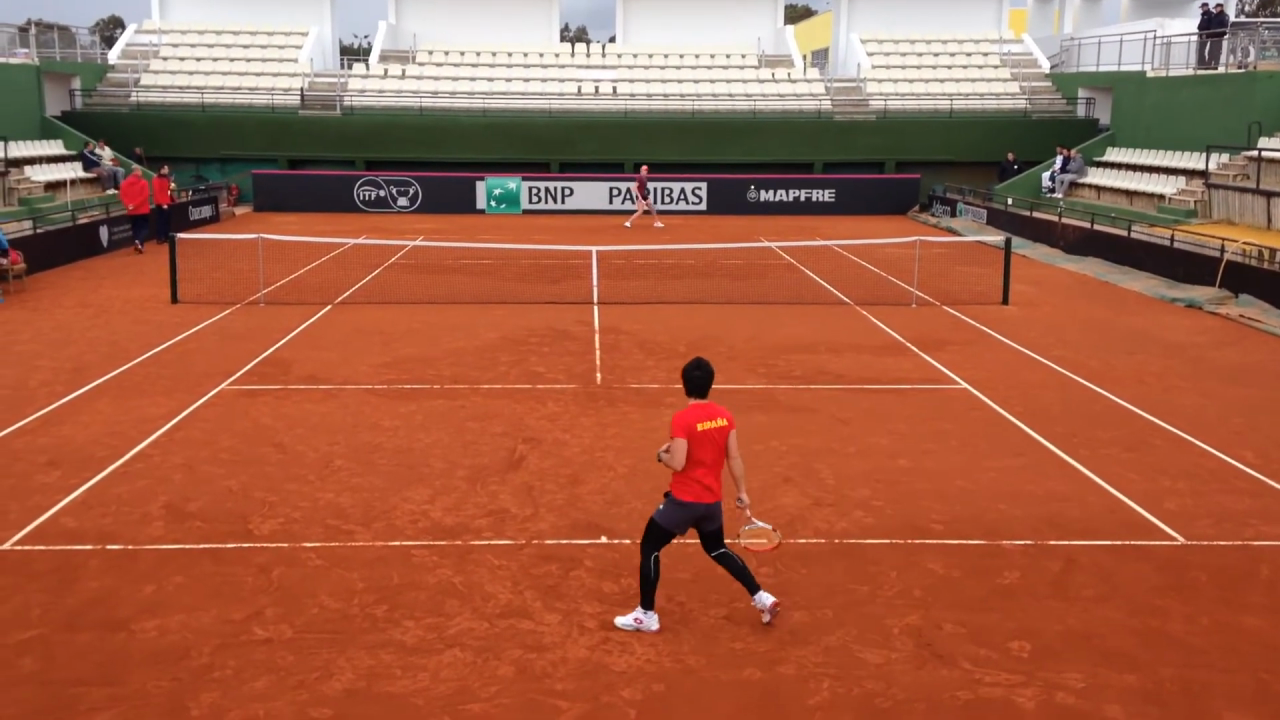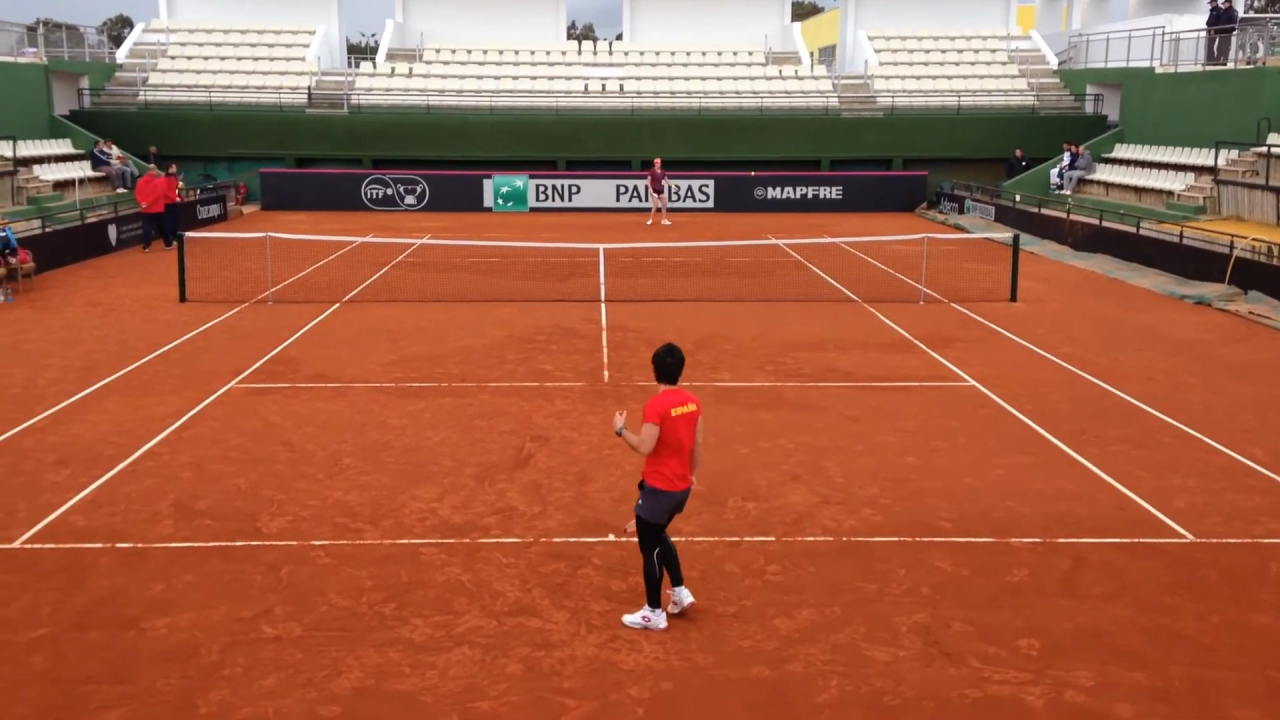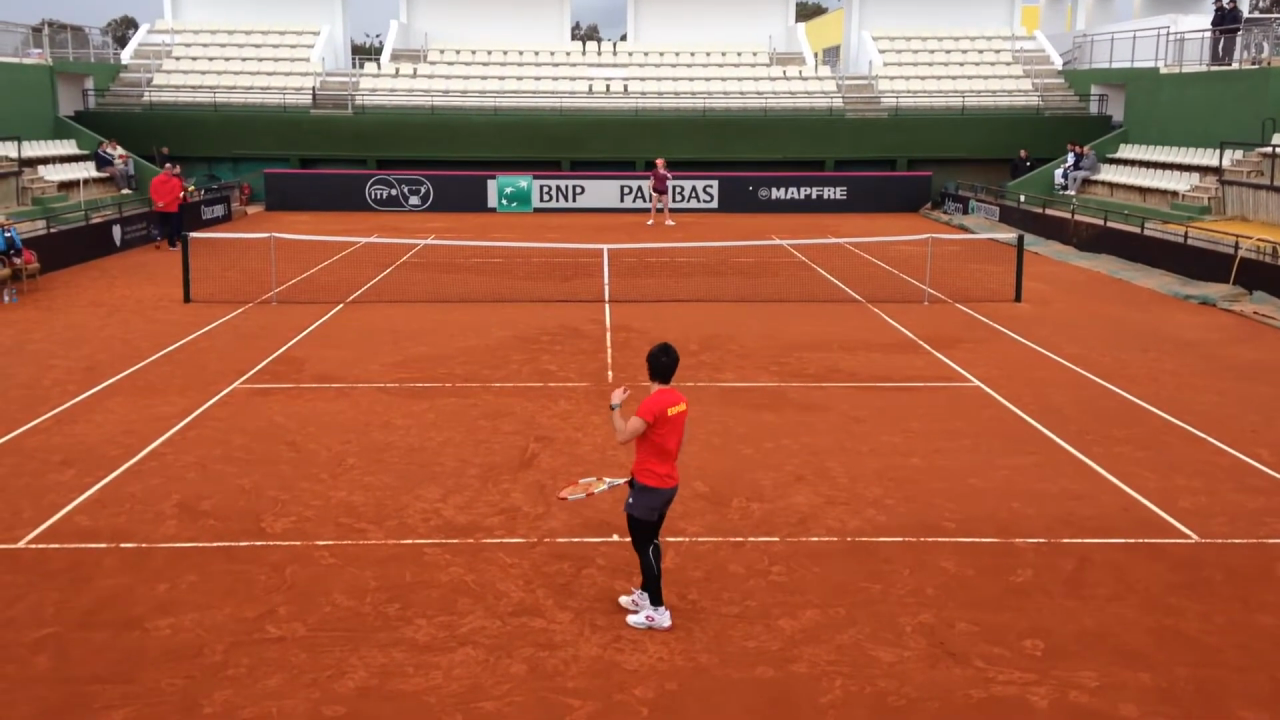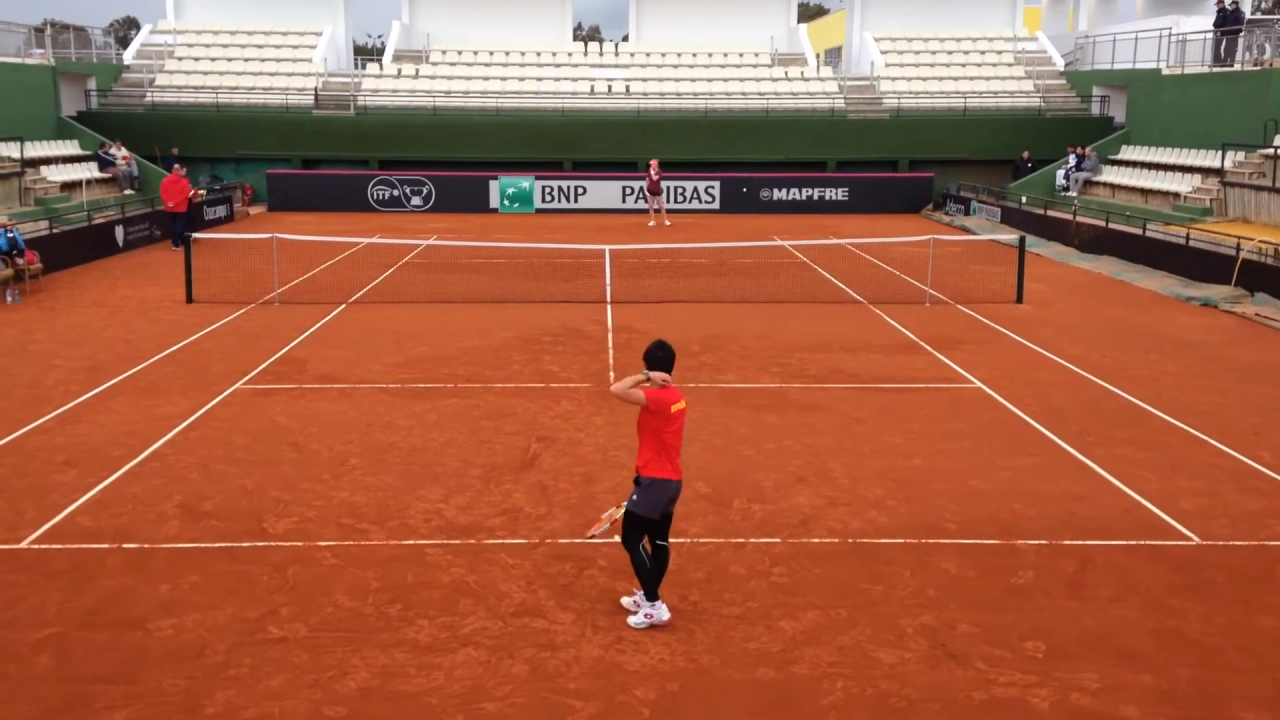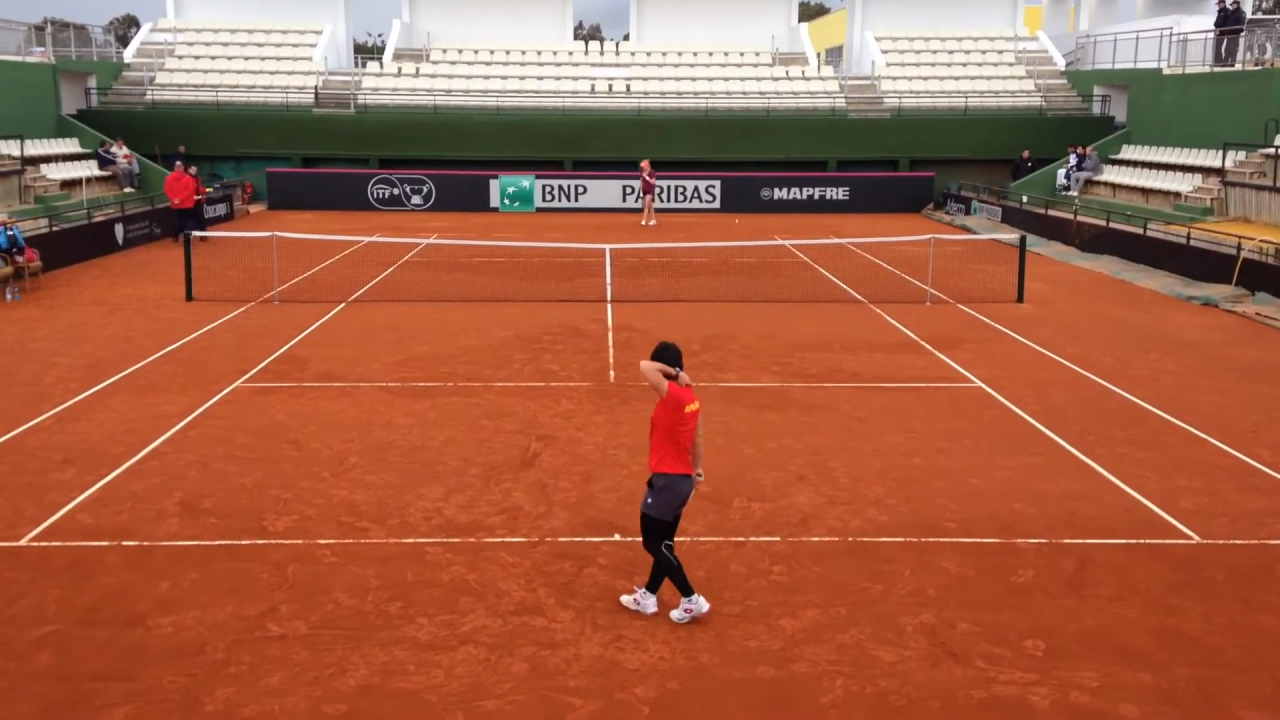
dt=0.3s
person 1, frame 1
left shoulder: (682, 419)
right shoulder: (724, 416)
left elbow: (678, 464)
right elbow: (734, 457)
left wrist: (662, 455)
right wrist: (742, 491)
left hip: (683, 500)
right hip: (712, 501)
left knee: (649, 549)
right knee: (717, 550)
left ankle: (647, 615)
right ankle: (762, 598)
person 1, frame 2
left shoulder: (656, 405)
right shoulder: (693, 402)
left elbow: (645, 447)
right elbow: (697, 445)
left wrist: (620, 429)
left hip: (658, 488)
right hip: (682, 486)
left knee: (650, 548)
right knee: (660, 538)
left ankle: (654, 613)
right ankle: (681, 593)
person 1, frame 3
left shoulder: (651, 404)
right shoulder: (680, 400)
left elbow: (622, 436)
left wrist: (615, 406)
left hip: (648, 485)
right hip: (669, 483)
left knee: (643, 546)
right knee: (650, 540)
left ankle: (658, 612)
right ankle: (645, 596)
person 1, frame 4
left shoulder: (656, 398)
right shoulder: (675, 395)
left elbow: (616, 390)
left wrist: (648, 376)
left hip: (654, 482)
right hip: (671, 480)
left knee: (631, 541)
right knee: (659, 541)
left ankle: (654, 607)
right ankle: (648, 598)
person 1, frame 5
left shoulder: (673, 395)
right shoulder: (690, 396)
left elbow: (644, 367)
right elbow: (697, 438)
left wrist: (674, 373)
right wrist: (697, 468)
left hip: (667, 480)
right hip: (683, 479)
left knee: (653, 543)
right knee: (664, 540)
left ankle: (692, 599)
right ankle: (647, 597)
